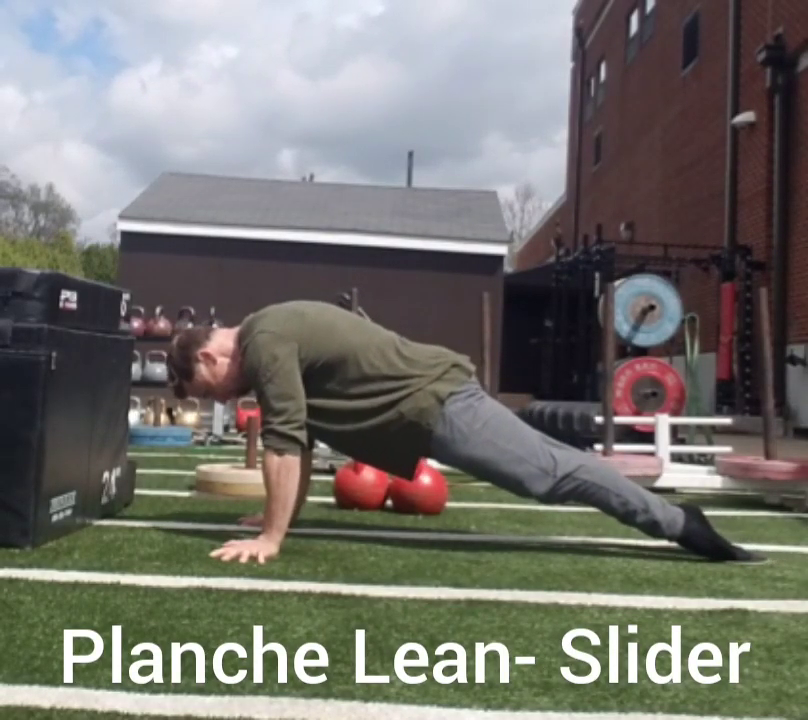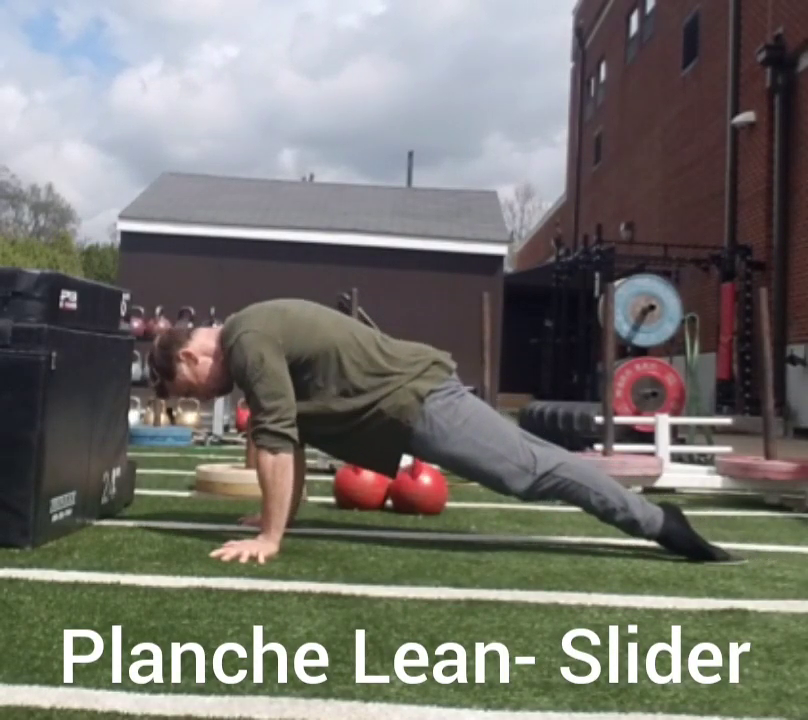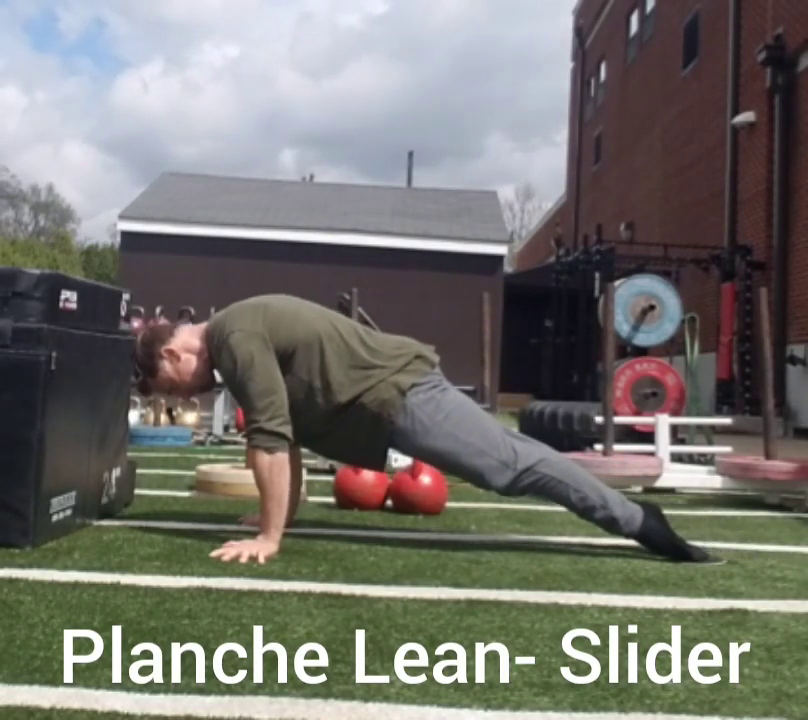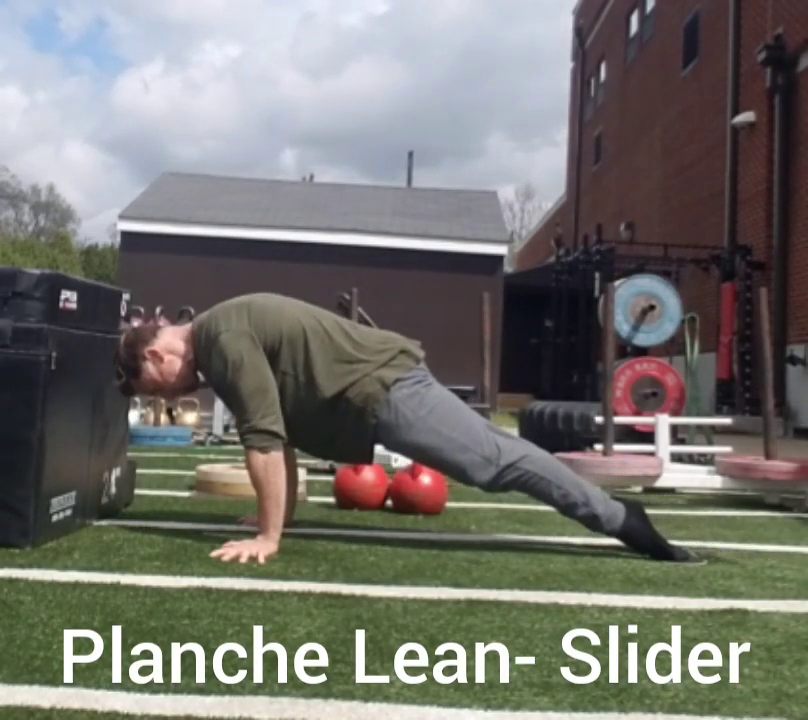
dt=0.4s
person 1, frame 1
left shoulder: (262, 346)
right shoulder: (271, 334)
left elbow: (283, 443)
right elbow: (301, 436)
left wrist: (269, 537)
right wrist: (283, 514)
left hip: (434, 404)
right hip: (433, 394)
left knee: (551, 473)
right knee: (549, 465)
left ankle: (679, 524)
right ankle: (678, 524)
person 1, frame 2
left shoulder: (247, 343)
right shoulder: (255, 333)
left elbow: (275, 441)
right elbow: (293, 431)
left wrist: (269, 537)
right wrist: (281, 512)
left hip: (416, 400)
right hip: (415, 391)
left knee: (533, 470)
right knee: (530, 462)
left ankle: (659, 523)
right ankle: (657, 522)
person 1, frame 3
left shoulder: (234, 339)
right shoulder: (238, 331)
left elbow: (269, 439)
right elbow: (287, 428)
left wrist: (269, 536)
right wrist: (281, 510)
left hip: (398, 394)
right hip: (398, 387)
left knee: (513, 465)
right knee: (512, 458)
left ankle: (637, 522)
right ankle: (636, 521)
person 1, frame 4
left shoulder: (221, 339)
right shoulder: (223, 333)
left elbow: (263, 437)
right elbow: (276, 428)
left wrist: (268, 536)
right wrist: (279, 510)
left hip: (383, 388)
right hip: (383, 382)
left knee: (499, 462)
right knee: (496, 456)
left ankle: (621, 521)
right ankle: (620, 520)
